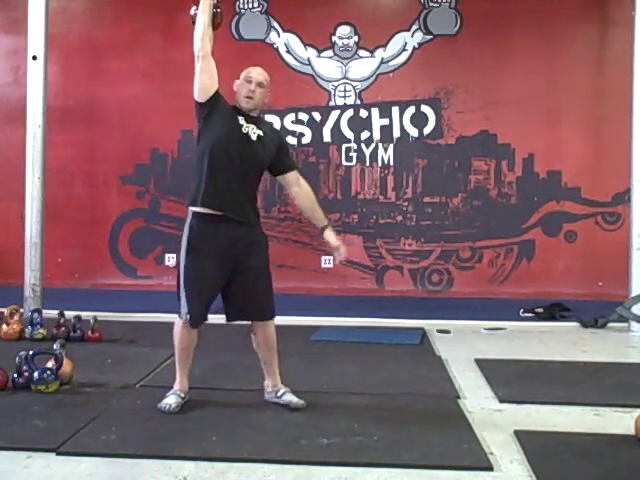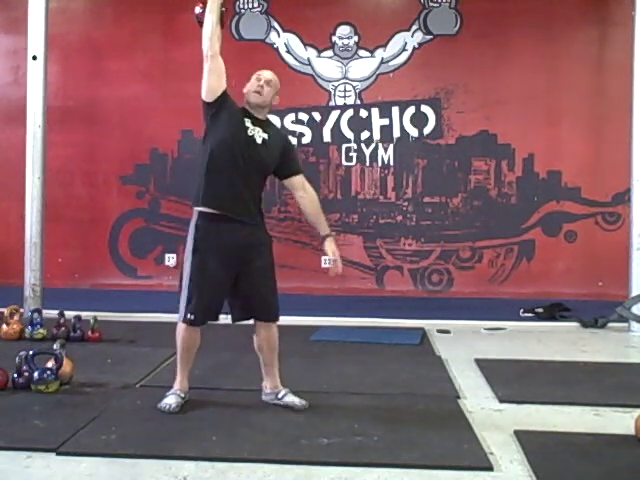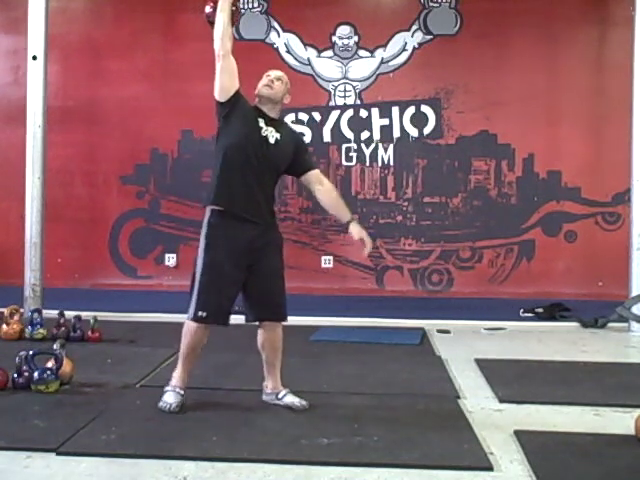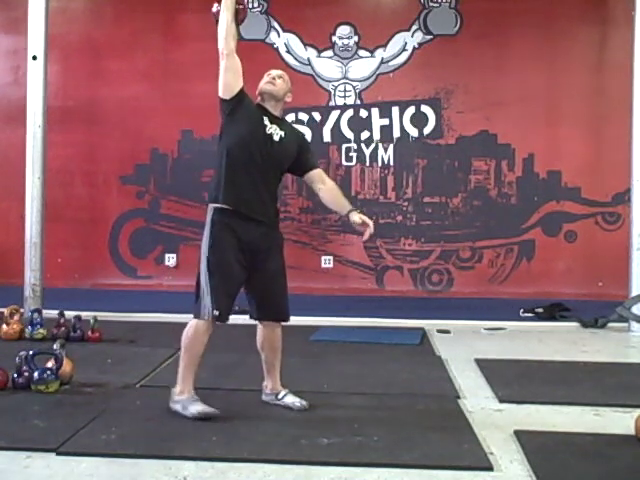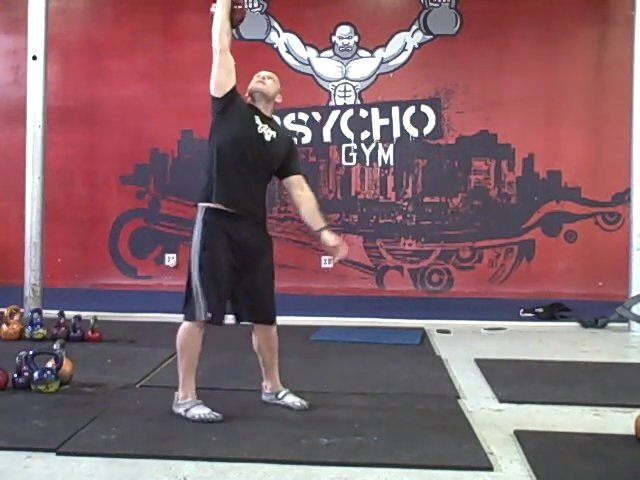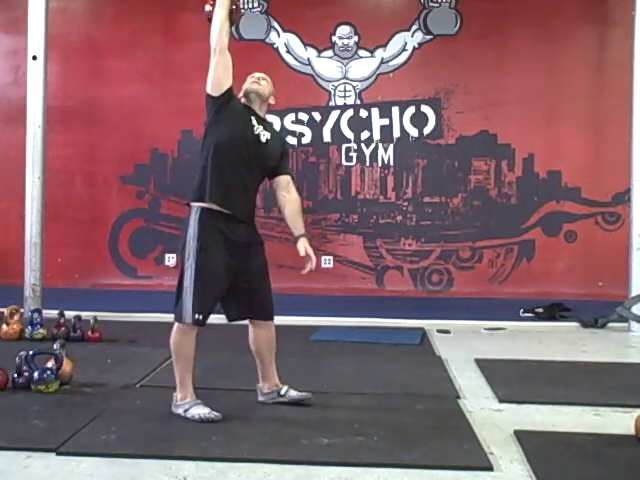
dt=0.2s
person 1, frame 1
left shoulder: (271, 138)
right shoulder: (214, 111)
left elbow: (296, 185)
right elbow: (202, 55)
left wrist: (326, 228)
left hip: (248, 233)
right hip: (205, 228)
left knee: (261, 314)
right knee: (189, 312)
left ankle: (274, 385)
right ankle: (180, 386)
person 1, frame 2
left shoulder: (278, 140)
right shoulder: (221, 111)
left elbow: (302, 190)
right elbow: (211, 55)
left wrist: (326, 236)
left hip: (254, 233)
right hip: (210, 227)
left knee: (266, 314)
right knee: (192, 313)
left ankle: (272, 386)
right ankle: (180, 386)
person 1, frame 3
left shoulder: (291, 139)
right shoulder: (235, 111)
left elbow: (319, 183)
right elbow: (223, 54)
left wrist: (350, 221)
left hip: (265, 232)
right hip: (223, 226)
left knee: (272, 315)
right knee: (203, 312)
left ankle: (273, 387)
right ankle: (178, 382)
person 1, frame 4
left shoulder: (293, 138)
right shoulder: (238, 109)
left elbow: (320, 182)
right elbow: (226, 52)
left wrist: (351, 213)
left hip: (266, 230)
right hip: (225, 224)
left knee: (271, 314)
right knee: (208, 311)
left ankle: (273, 387)
right ankle: (183, 391)
person 1, frame 5
left shoulder: (282, 140)
right shoulder: (229, 108)
left elbow: (299, 189)
right elbow: (221, 50)
left wrist: (323, 230)
left hip: (255, 230)
right hip: (215, 224)
left knee: (263, 316)
right knee: (199, 314)
left ankle: (272, 387)
right ankle: (185, 396)
person 1, frame 6
left shoulder: (275, 141)
right shoulder: (224, 108)
left elbow: (286, 191)
right elbow: (220, 49)
left wrist: (301, 236)
left hip: (246, 230)
right hip: (209, 223)
left knee: (261, 312)
right knee: (191, 314)
left ankle: (270, 385)
right ankle: (183, 396)
